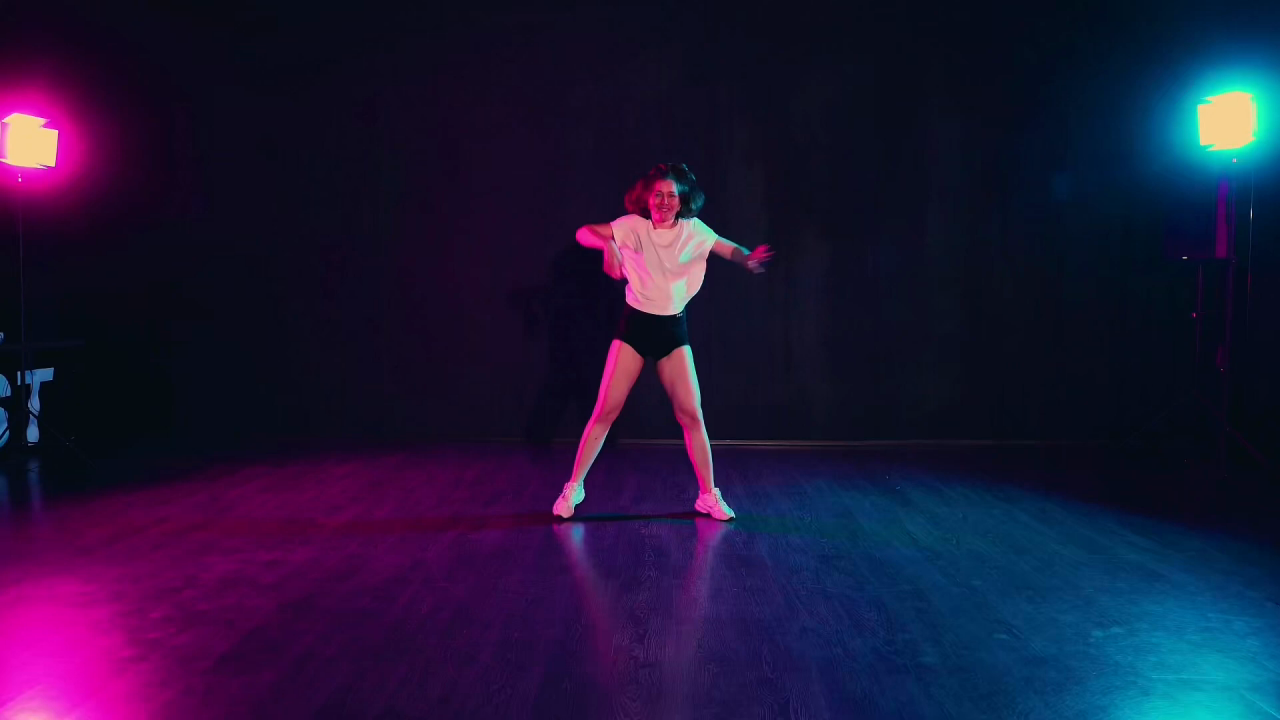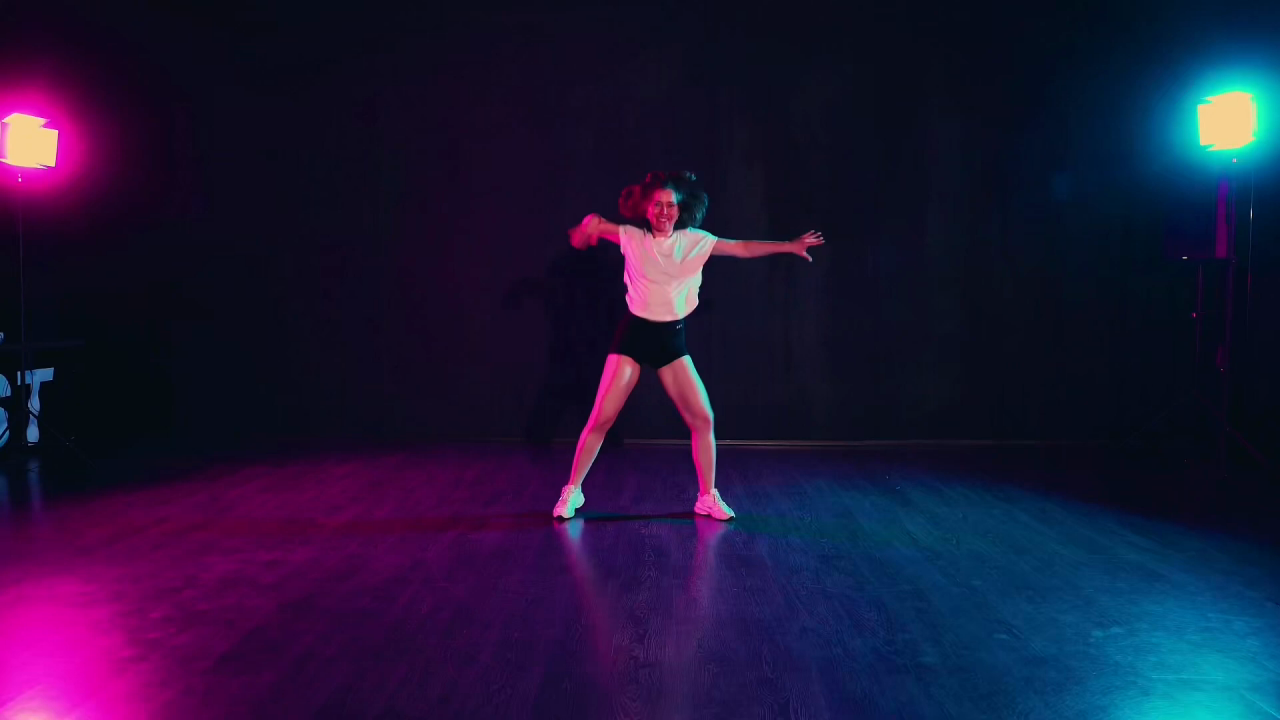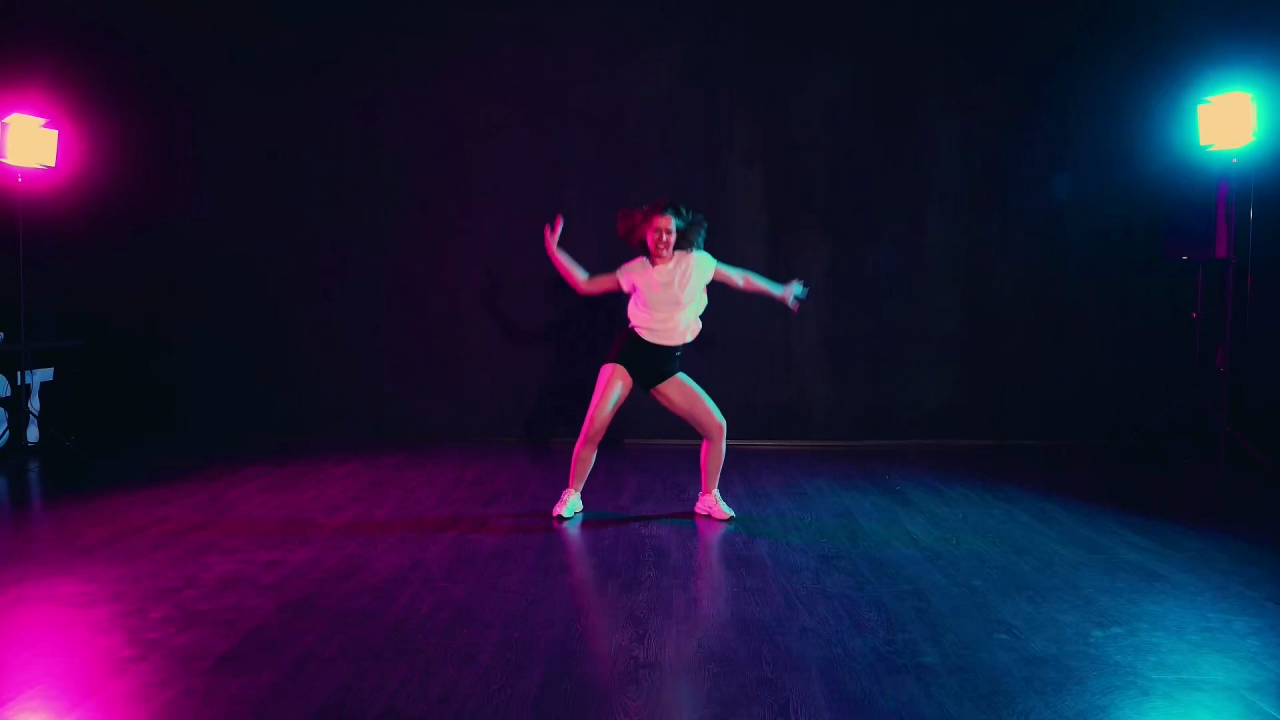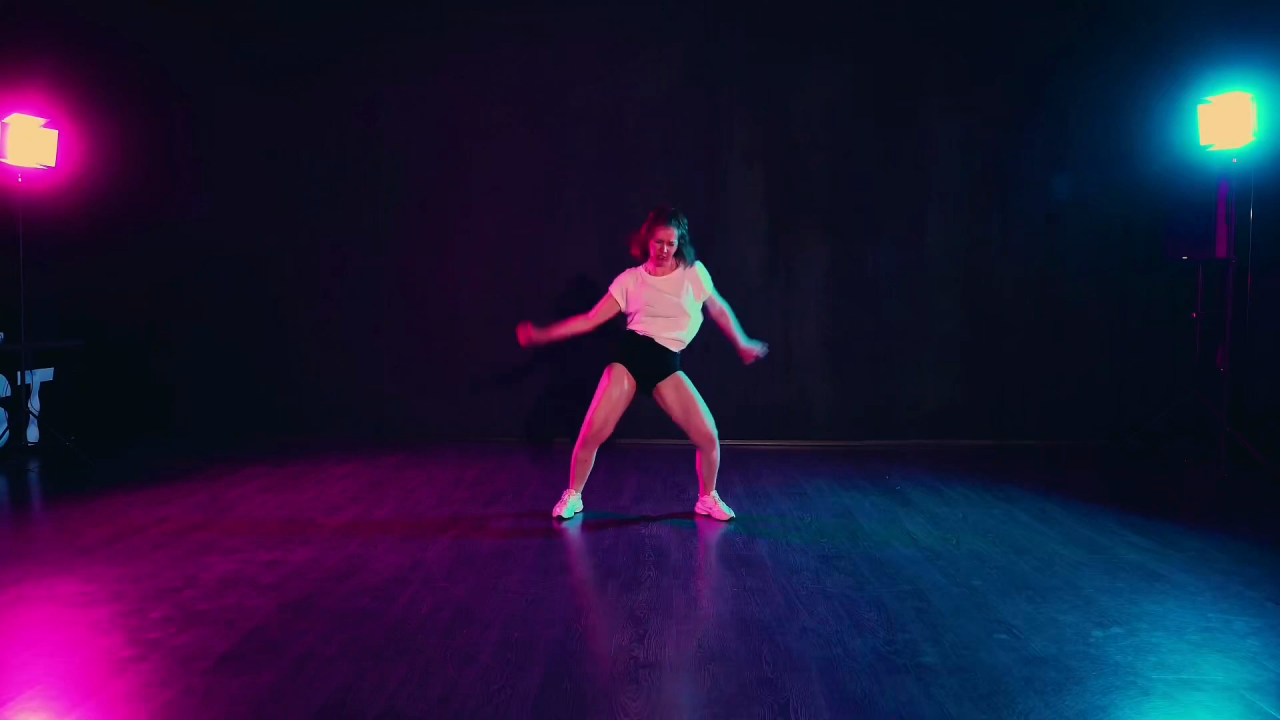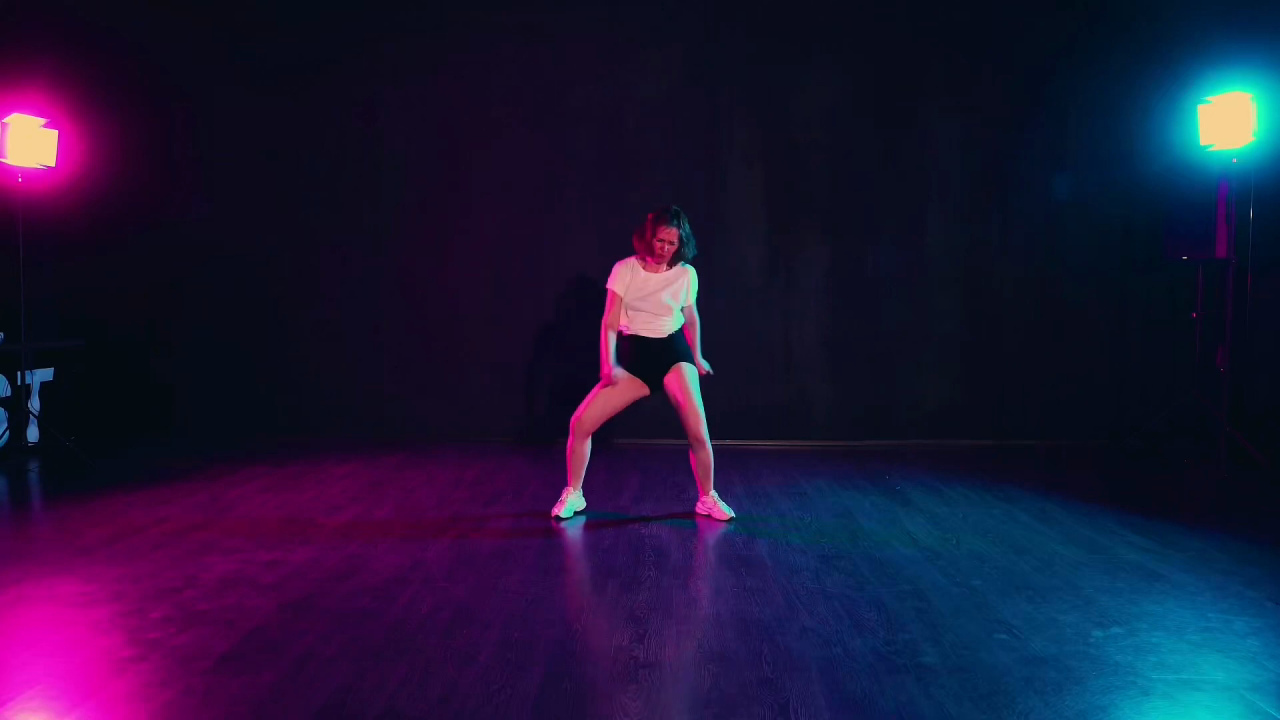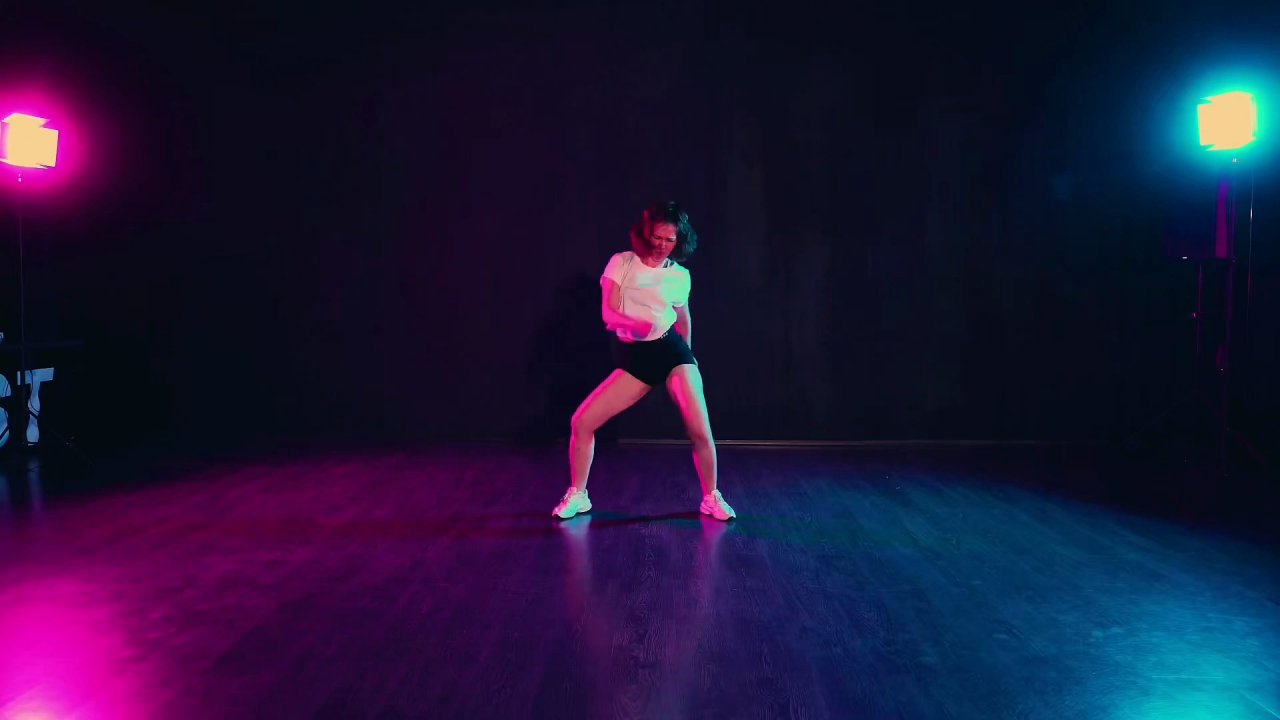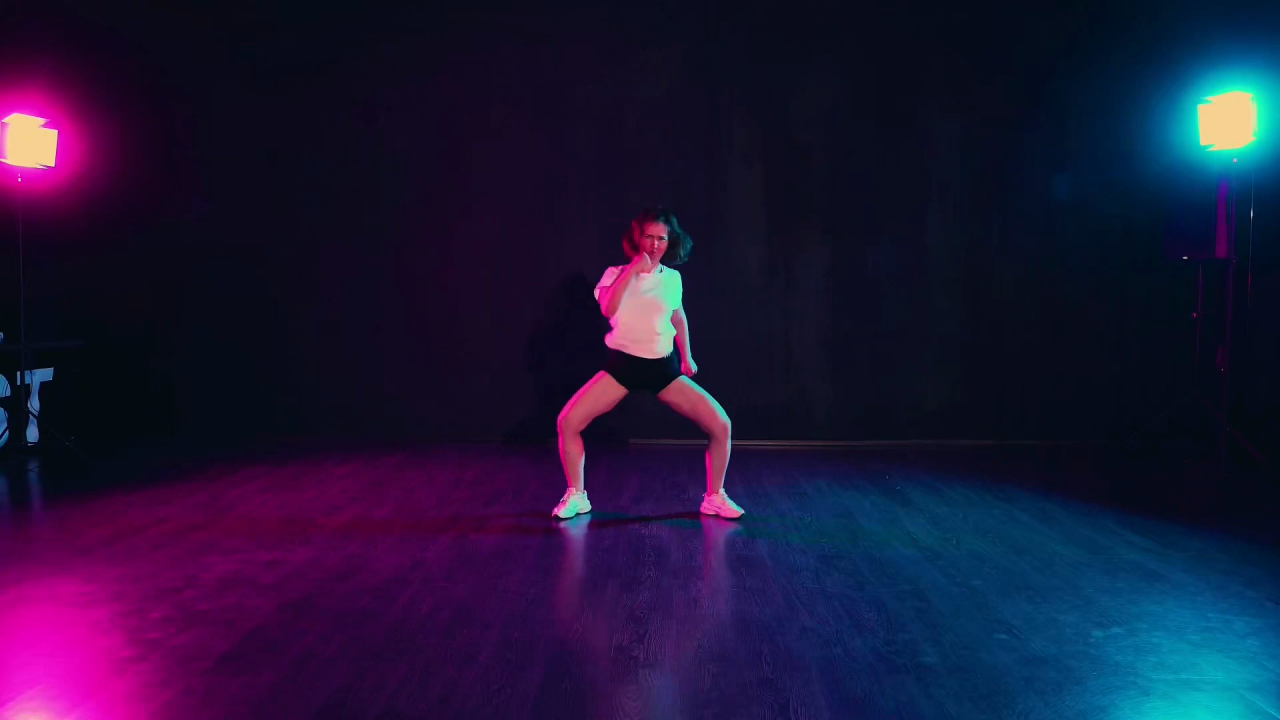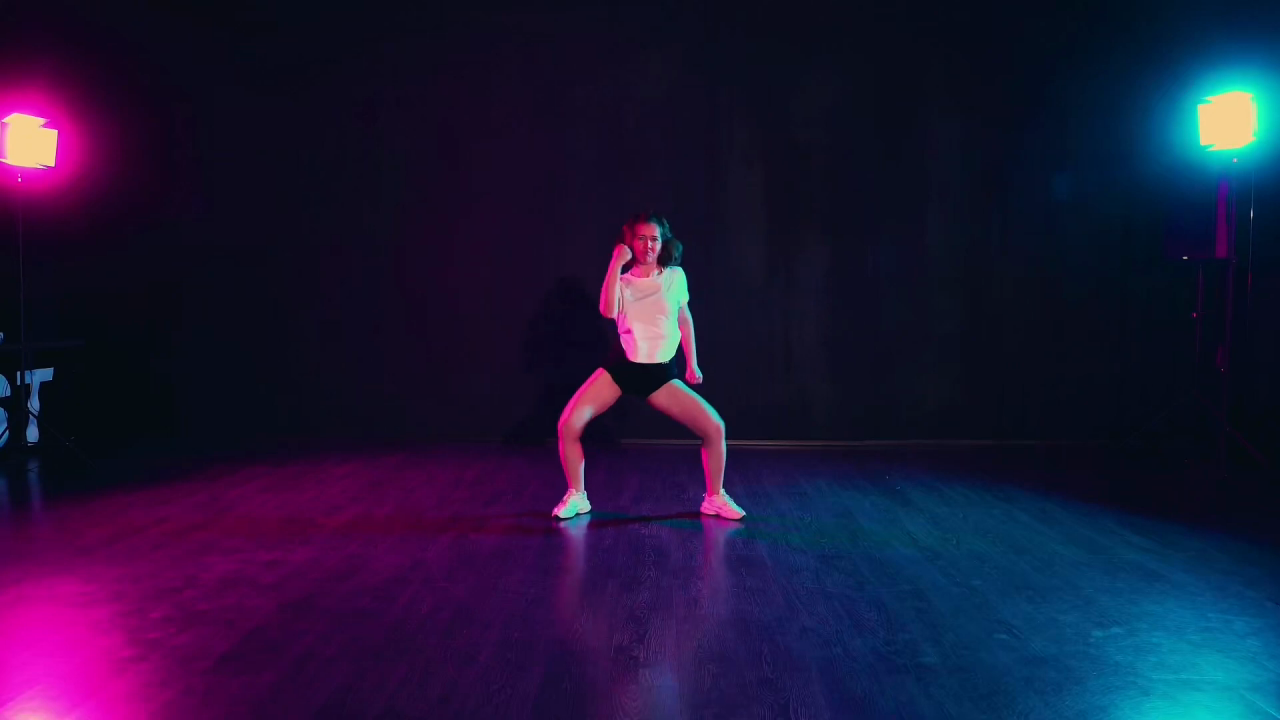
dt=0.1s
person 1, frame 1
left shoulder: (691, 230)
right shoulder: (630, 226)
left elbow: (730, 249)
right elbow: (584, 233)
left wrist: (750, 258)
right wrist: (606, 242)
left hip: (671, 330)
right hip: (633, 327)
left knee: (692, 415)
right knee: (606, 411)
left ankle: (708, 495)
right ankle: (574, 487)
person 1, frame 2
left shoulder: (694, 239)
right shoulder: (632, 236)
left elbow: (743, 248)
right elbow: (588, 233)
left wrist: (790, 245)
right wrist: (588, 226)
left hip: (671, 338)
right hip: (634, 335)
left knee: (703, 419)
right knee: (601, 419)
left ankle: (708, 496)
right ankle: (572, 491)
person 1, frame 3
left shoulder: (695, 262)
right shoulder: (637, 269)
left elbow: (736, 278)
right elbow: (585, 285)
left wrist: (779, 291)
right wrist: (554, 249)
left hip: (665, 365)
right hip: (631, 353)
left knee: (715, 428)
right knee: (593, 429)
left ankle: (708, 498)
right ankle: (571, 496)
person 1, frame 4
left shoulder: (693, 271)
right shoulder: (630, 279)
left elbow: (718, 308)
right elbow: (592, 319)
left wrist: (742, 343)
right wrist: (543, 334)
left hip: (666, 365)
right hip: (629, 356)
left knee: (707, 436)
right knee: (593, 433)
left ankle: (708, 498)
right ankle: (572, 496)
person 1, frame 5
left shoulder: (687, 275)
right shoulder: (625, 269)
right elbow: (610, 320)
left wrist: (697, 356)
right wrist: (608, 362)
left hip: (673, 353)
right hip: (635, 359)
left knee: (698, 434)
right knee: (580, 423)
left ankle: (708, 498)
right ankle: (573, 494)
person 1, frame 6
left shoulder: (680, 276)
right shoulder: (621, 262)
right elbow: (608, 312)
left wrist: (690, 353)
right wrist: (634, 323)
left hip: (673, 354)
right hip: (634, 360)
left knee: (700, 432)
right knee: (581, 422)
left ankle: (710, 497)
right ankle: (577, 494)
person 1, frame 7
left shoulder: (672, 278)
right shoulder: (616, 273)
right elbow: (607, 309)
left wrist: (687, 357)
right wrist: (629, 272)
left hip: (663, 370)
right hip: (622, 366)
left knee: (720, 425)
right knee: (567, 422)
left ankle: (715, 497)
right ankle: (576, 495)
person 1, frame 8
left shoulder: (676, 276)
right shoulder: (619, 278)
left elbow: (685, 319)
right elbow: (608, 310)
left wrist: (692, 363)
right wrist: (616, 265)
left hip: (660, 373)
right hip: (621, 368)
left knee: (714, 429)
right knee: (568, 426)
left ankle: (715, 498)
right ankle: (576, 495)
